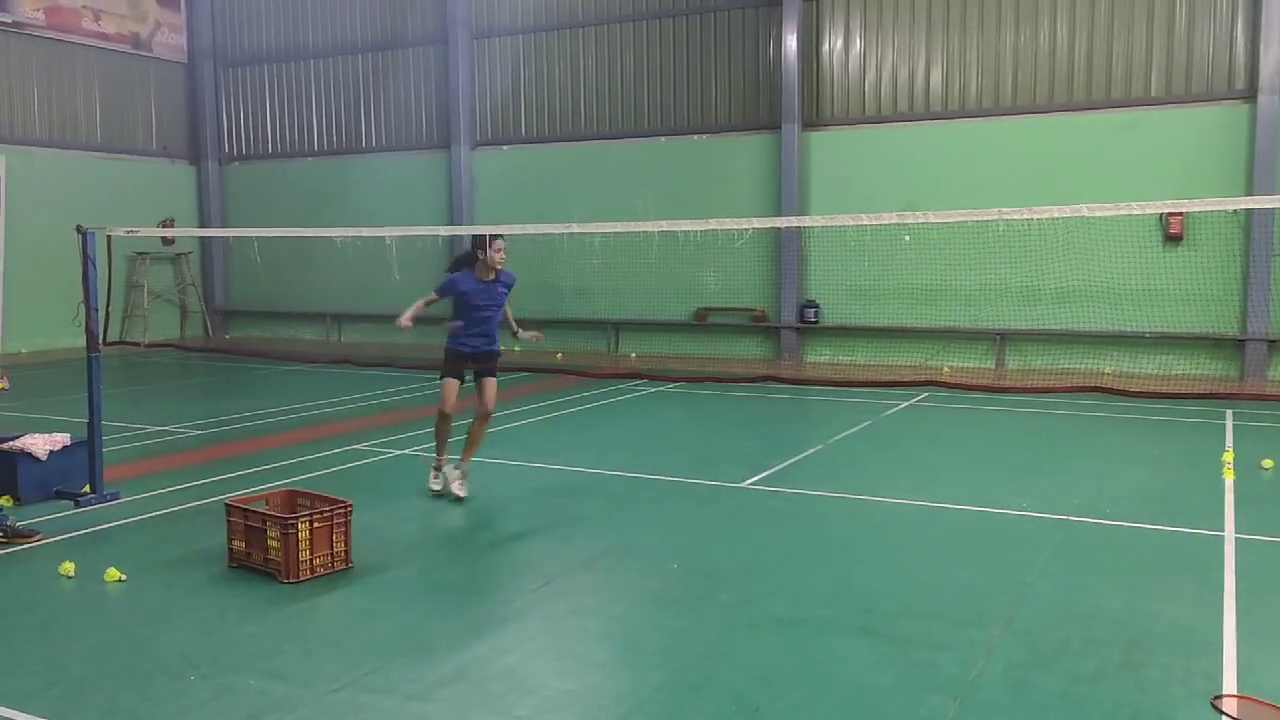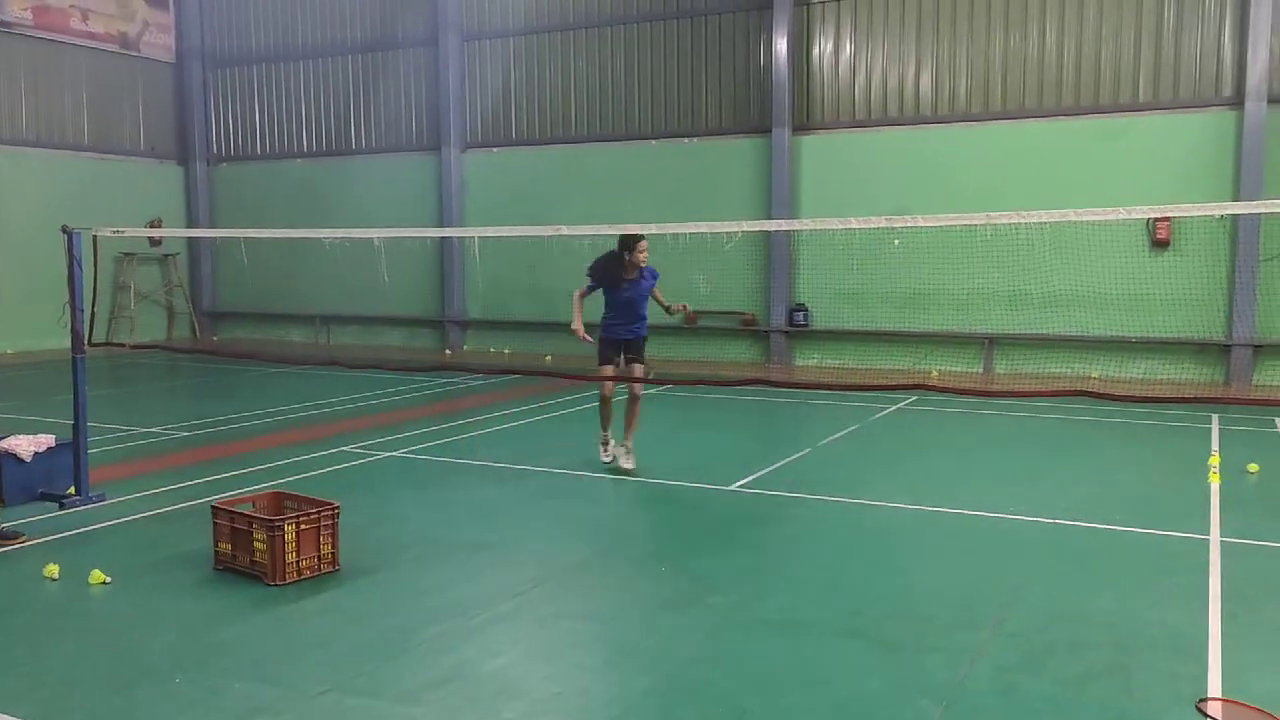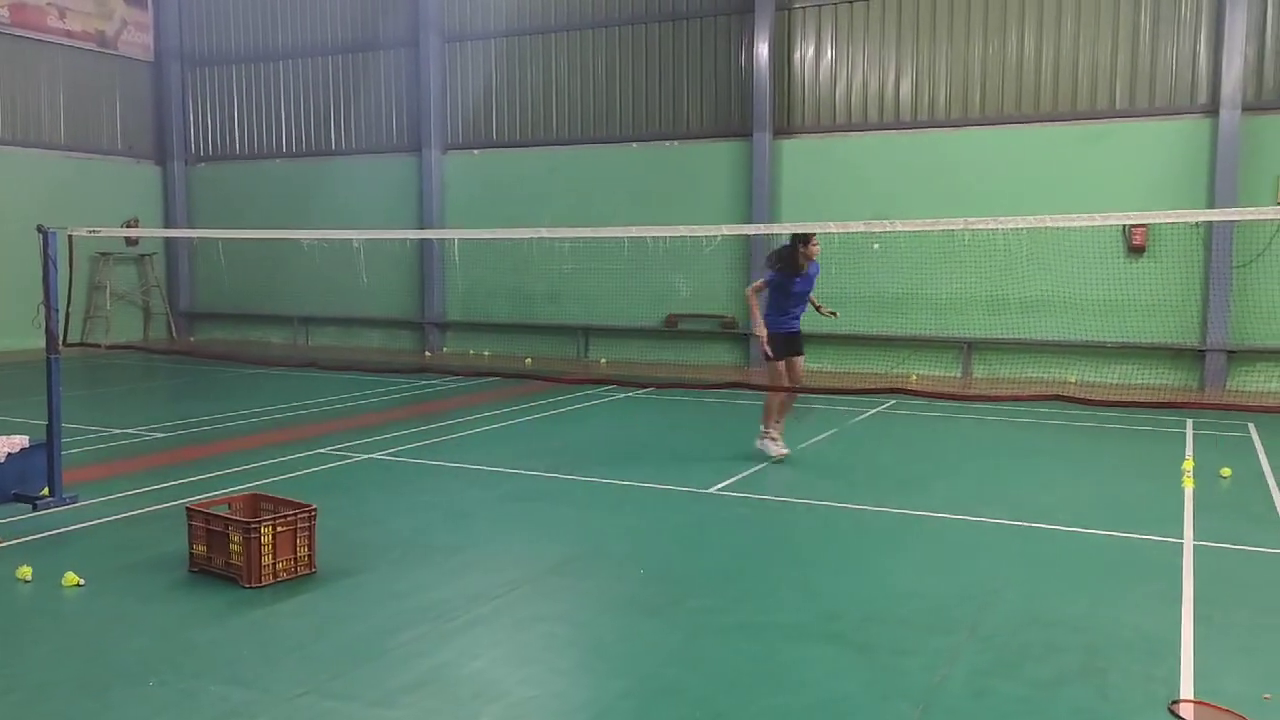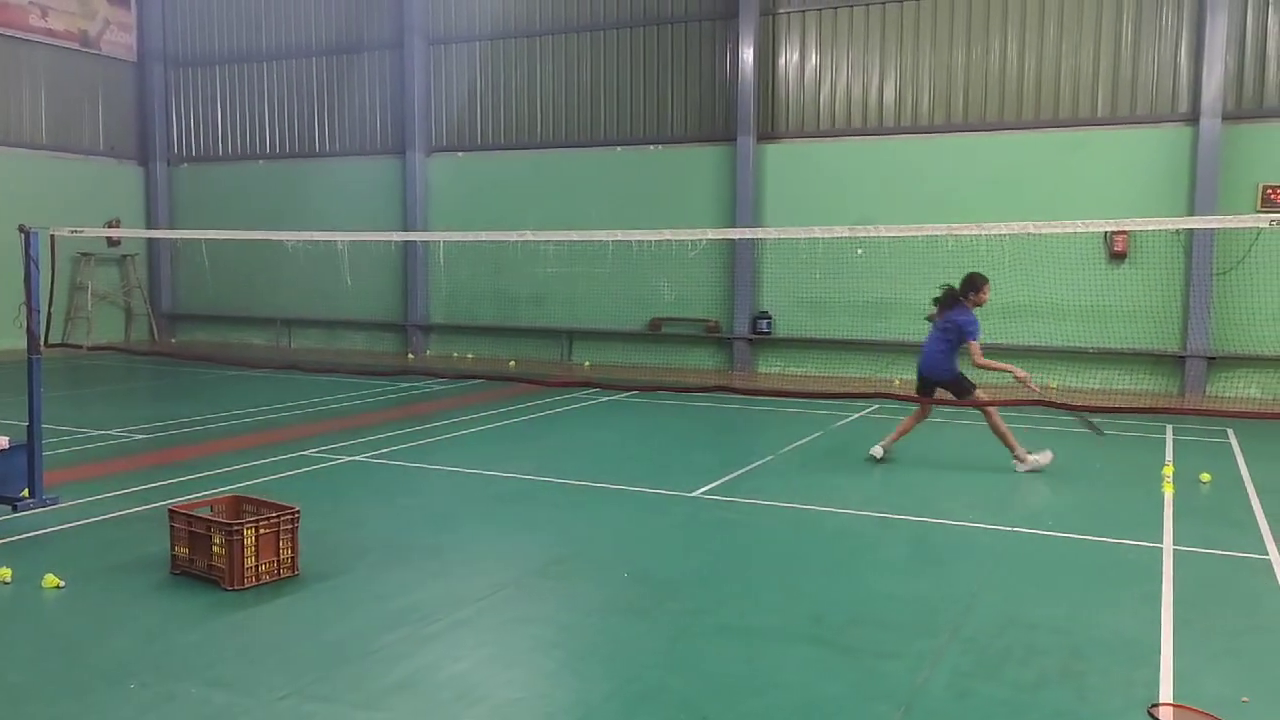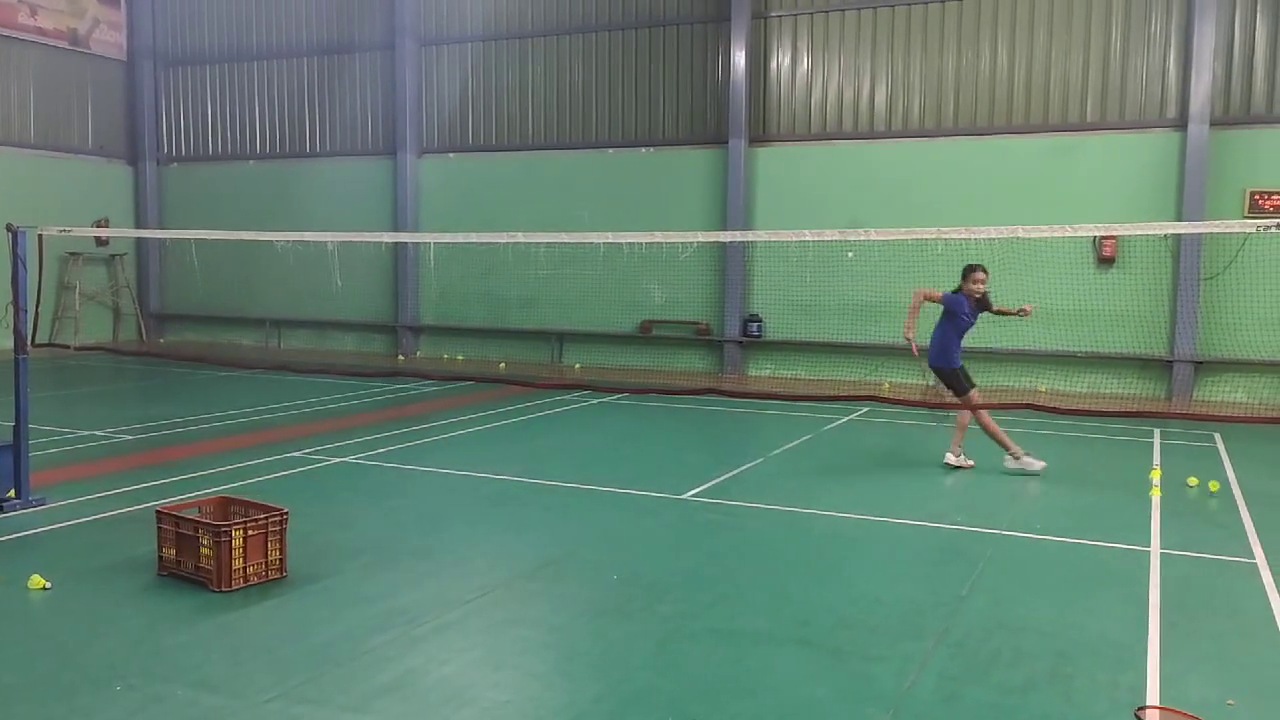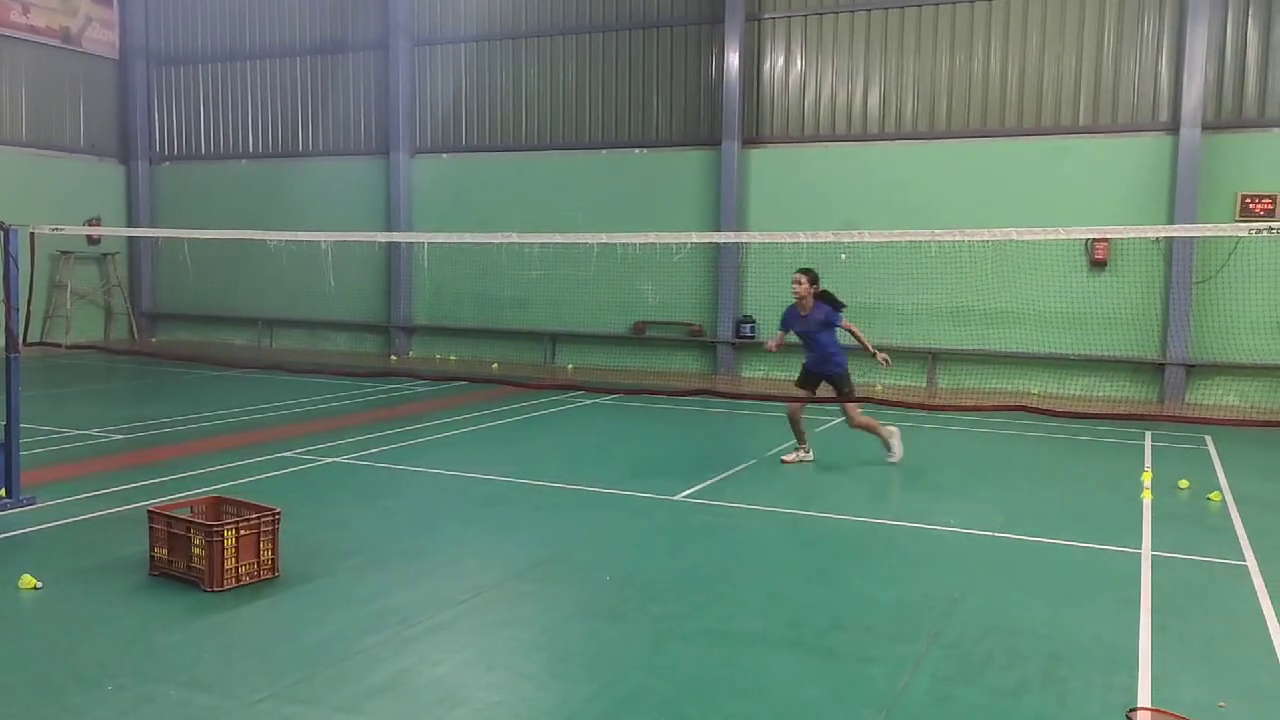
dt=0.5s
person 1, frame 1
left shoulder: (506, 280)
right shoulder: (459, 279)
right elbow: (427, 302)
left wrist: (517, 332)
right wrist: (408, 315)
left hip: (488, 352)
right hip: (458, 349)
left knee: (486, 410)
right knee: (446, 410)
left ankle: (460, 468)
right ankle: (439, 465)
person 1, frame 2
left shoulder: (648, 274)
right shoulder: (607, 275)
right elbow: (579, 294)
left wrist: (669, 308)
right wrist: (577, 321)
left hip: (635, 336)
right hip: (610, 336)
left knee: (635, 392)
right knee: (606, 393)
left ankle: (627, 445)
right ankle: (606, 439)
person 1, frame 3
left shoulder: (812, 268)
right shoulder: (783, 273)
right elbow: (751, 291)
left wrist: (819, 308)
right wrist: (758, 324)
left hip: (792, 328)
right hip: (775, 329)
left knee: (797, 383)
right knee: (779, 385)
left ankle: (773, 430)
right ankle: (766, 437)
person 1, frame 4
left shoulder: (949, 306)
right shoulder: (969, 320)
left elbow: (933, 318)
right elbow: (978, 361)
right wrist: (1013, 370)
left hip: (925, 366)
right hip: (943, 370)
left knee: (922, 412)
right knee: (988, 407)
left ankle: (882, 446)
right ankle: (1021, 457)
person 1, frame 5
left shoulder: (976, 301)
right shoulder: (957, 300)
left elbow: (992, 309)
right elbow: (921, 293)
left wrist: (1017, 312)
right wrist: (910, 327)
left hip: (951, 359)
right hip: (944, 361)
left knee: (969, 404)
right knee: (977, 407)
left ankle: (954, 452)
right ankle: (1016, 455)
person 1, frame 6
left shoulder: (825, 311)
right shoulder: (790, 313)
left elbow: (851, 329)
right elbow: (779, 340)
left wrist: (874, 352)
right wrist: (773, 344)
left hip: (836, 367)
right hip: (813, 366)
left knee: (853, 420)
right knee: (793, 410)
left ankle: (887, 434)
right ankle: (803, 449)
